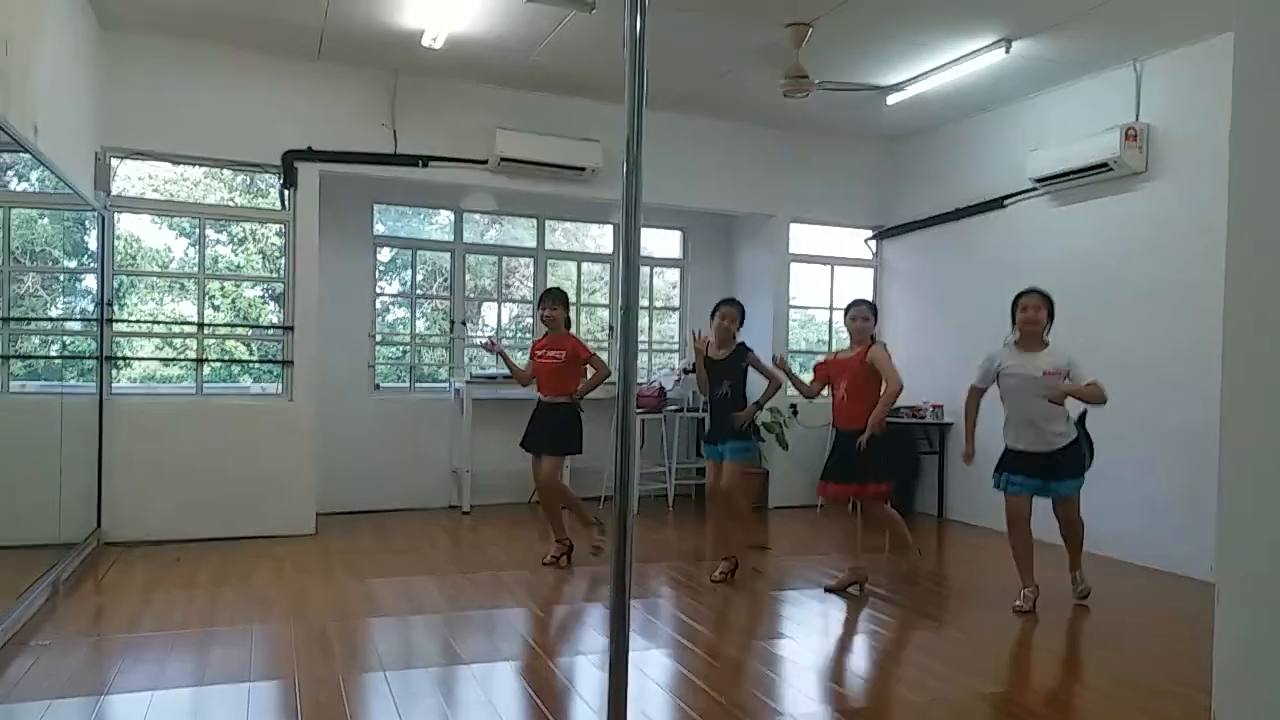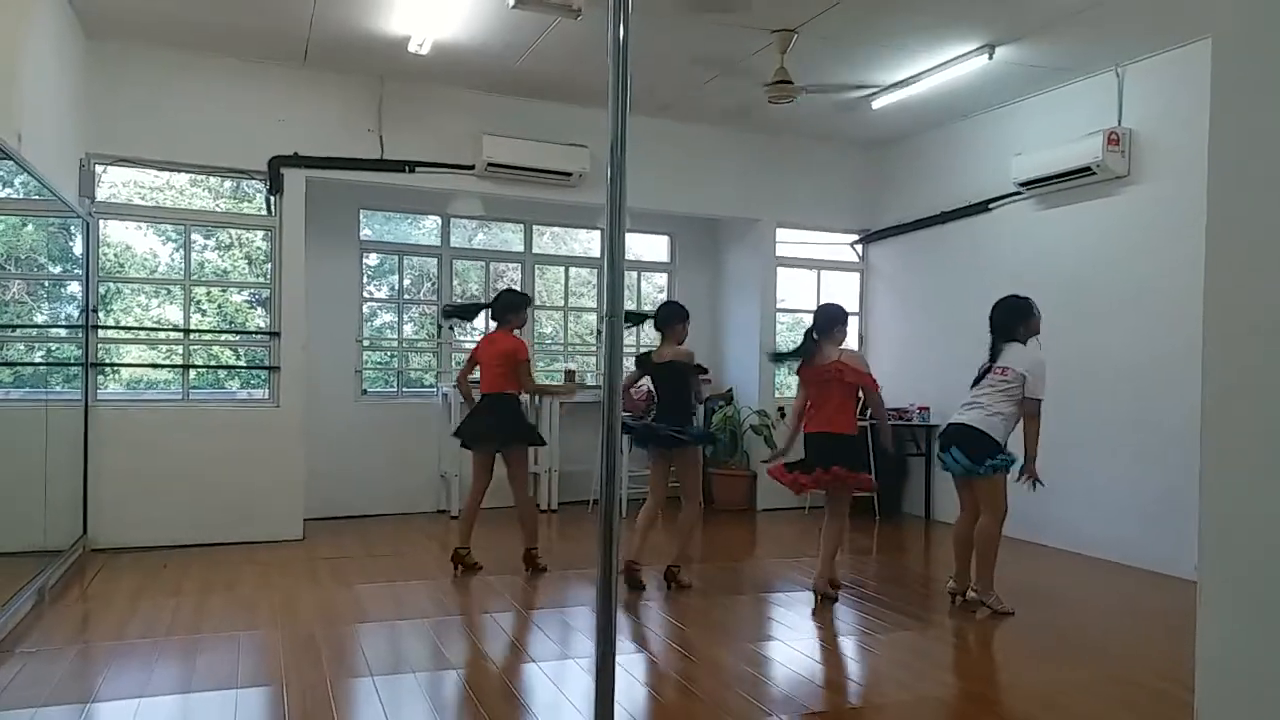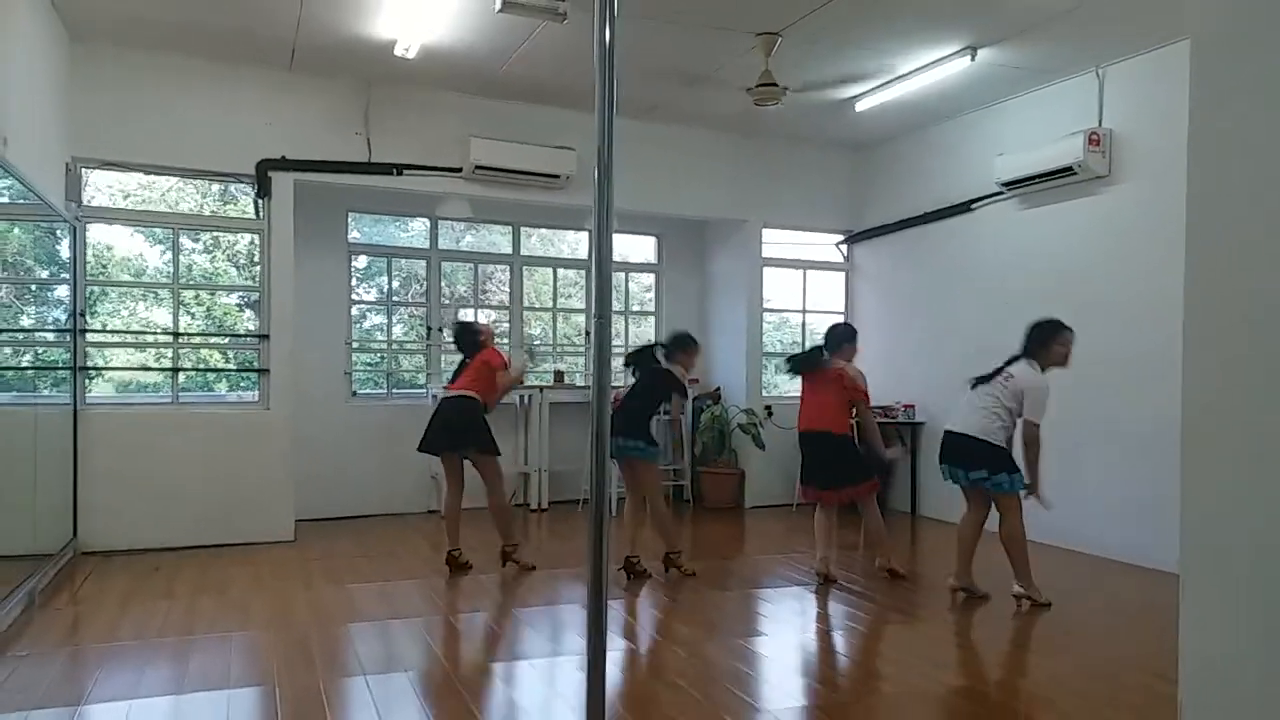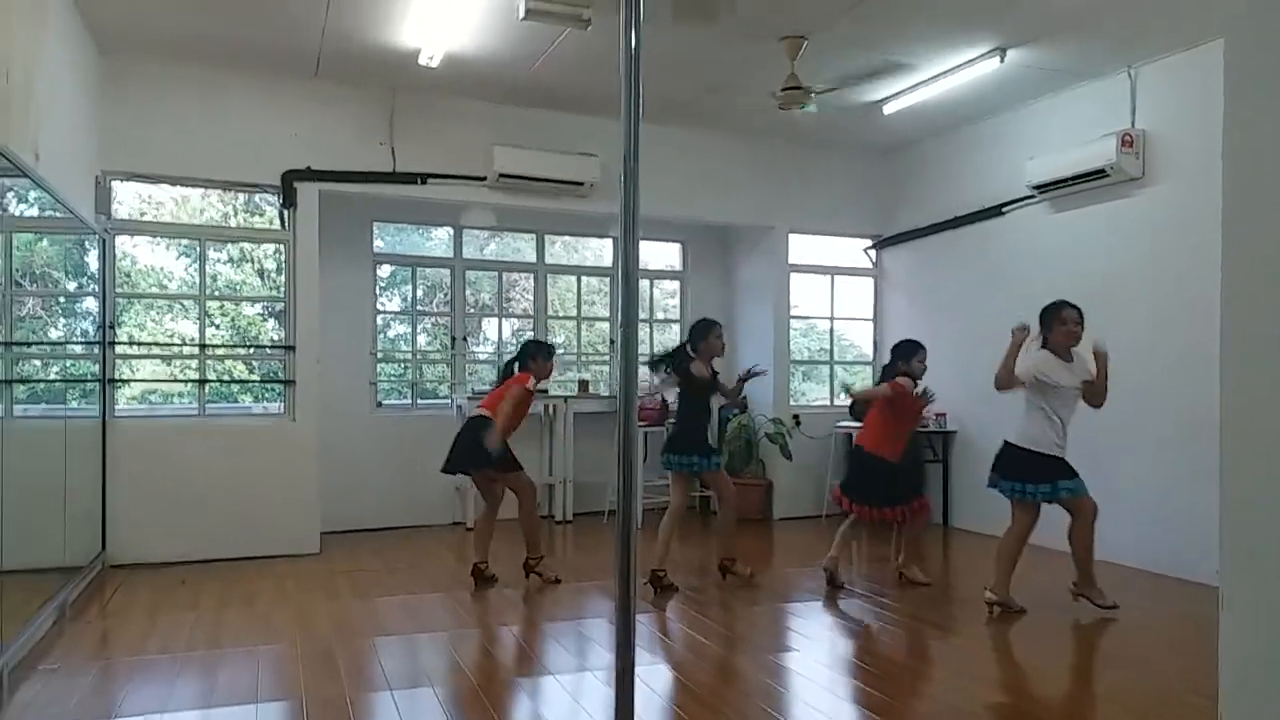
dt=1s
person 1, frame 1
left shoulder: (1060, 359)
right shoulder: (997, 358)
left elbow: (1100, 395)
right elbow: (975, 395)
left wrist: (1070, 389)
right wrist: (969, 440)
left hip: (1059, 448)
right hip: (1017, 452)
left knee: (1067, 514)
right knee: (1015, 515)
left ankle: (1076, 571)
right ankle: (1028, 586)
person 1, frame 2
left shoulder: (994, 354)
right shoulder: (1033, 360)
right elbow: (1030, 413)
right wrist: (1030, 461)
left hip: (956, 430)
right hip: (980, 437)
left knee: (970, 510)
right knee: (993, 512)
left ankle: (960, 581)
right ankle: (983, 588)
person 1, frame 3
left shoulder: (1017, 369)
right shoulder: (1038, 383)
right elbow: (1030, 436)
left wrist: (1008, 472)
right wrist: (1034, 480)
left hip: (954, 437)
right hip: (980, 443)
left knee: (977, 507)
right knee: (1011, 510)
left ankle: (962, 577)
right ankle: (1025, 585)
person 1, frame 4
left shoulder: (1079, 362)
right shoulder: (1039, 361)
left elbow: (1096, 400)
right elbow: (1004, 383)
left wrist: (1101, 366)
right wrist: (1016, 344)
left hip: (1048, 456)
right hip: (1029, 454)
left knee: (1023, 520)
right knee: (1085, 510)
left ankle: (998, 590)
right ankle: (1085, 584)
person 2, frame 1
left shoulder: (875, 351)
right shoulder: (834, 359)
left elbow: (895, 385)
right elbow: (809, 391)
left wrist: (872, 425)
right wrist: (787, 372)
left hip: (867, 438)
right hip: (844, 439)
left knee: (873, 504)
right knee: (836, 501)
left ankle: (910, 546)
right ankle: (856, 570)
person 2, frame 2
left shoulder: (805, 361)
right shoulder: (852, 359)
left elbow: (800, 405)
right elbow: (873, 398)
left wrist: (787, 441)
right wrist: (884, 430)
left hip: (814, 438)
right hip: (840, 439)
left knee: (834, 504)
right knee: (838, 509)
left ankle: (827, 572)
right ankle: (823, 580)
person 2, frame 3
left shoulder: (809, 370)
right shoulder: (852, 374)
right elbow: (866, 419)
right wrist: (881, 453)
left hip: (808, 438)
right hip: (835, 439)
left knee: (825, 501)
right knee: (866, 497)
left ankle: (823, 560)
right ankle: (885, 559)
person 2, frame 4
left shoulder: (897, 385)
right shoulder: (904, 384)
right elbow: (875, 394)
left wrist: (919, 407)
right wrist: (858, 395)
left hip: (870, 457)
right hip: (879, 462)
left knee: (859, 516)
right knee: (919, 510)
left ankle: (833, 561)
right ankle: (908, 564)
person 3, frame 1
left shoulder: (742, 353)
right shoulder: (705, 350)
left elbow: (775, 382)
right elbow: (702, 386)
left wrist: (755, 407)
right wrist: (699, 354)
left hip: (737, 430)
right hip: (715, 430)
left knee: (729, 488)
right knee: (715, 493)
left ankle: (747, 545)
right ankle: (728, 556)
person 3, frame 2
left shoulder: (647, 358)
right shoulder: (685, 356)
left elbow: (624, 389)
right elbow: (697, 397)
left hip: (658, 429)
right hip: (683, 431)
left knee: (655, 499)
right knee: (692, 500)
left ankle: (632, 560)
right ankle: (675, 567)
person 3, frame 3
left shoulder: (650, 366)
right shoulder: (677, 375)
right elbow: (675, 415)
left hip: (618, 434)
right hip: (634, 435)
left knee: (634, 496)
right knee: (655, 497)
left ankle: (632, 559)
right ankle: (674, 553)
person 3, frame 4
left shoulder: (706, 370)
right shoulder: (696, 371)
left elbow: (729, 393)
left wrist: (742, 379)
left hip: (682, 445)
right hip: (692, 446)
left knee: (676, 507)
right knee: (727, 497)
left ankle: (658, 571)
right ankle: (728, 560)
person 4, frame 1
left shoulder: (572, 343)
right shoulder: (538, 344)
left elbow: (603, 371)
right elbow: (524, 378)
left wrist: (578, 394)
right wrist: (499, 352)
left hip: (562, 415)
right hip: (542, 413)
left knee: (549, 479)
right knee: (542, 482)
left ankle: (592, 524)
right ankle: (561, 540)
person 4, frame 2
left shoulder: (484, 343)
right shoulder: (516, 344)
left elbow: (461, 378)
right elbow: (527, 385)
right wrist: (558, 390)
left hip: (485, 412)
right hip: (507, 412)
left knee: (478, 485)
right knee: (520, 486)
left ankle: (462, 550)
right ankle: (531, 552)
person 4, frame 3
left shoulder: (474, 361)
right shoulder: (493, 355)
right elbow: (503, 386)
right wrist: (518, 374)
left hip: (443, 415)
right hip: (466, 415)
left knee: (454, 486)
right knee: (495, 484)
left ankle: (454, 553)
right ankle: (510, 548)
person 4, frame 4
left shoulder: (519, 383)
right shoulder: (527, 381)
right elbow: (508, 403)
right wrist: (496, 432)
left hip: (473, 437)
right hip: (483, 434)
left knee: (492, 503)
right knee: (527, 491)
left ankle: (480, 566)
right ankle: (534, 560)
